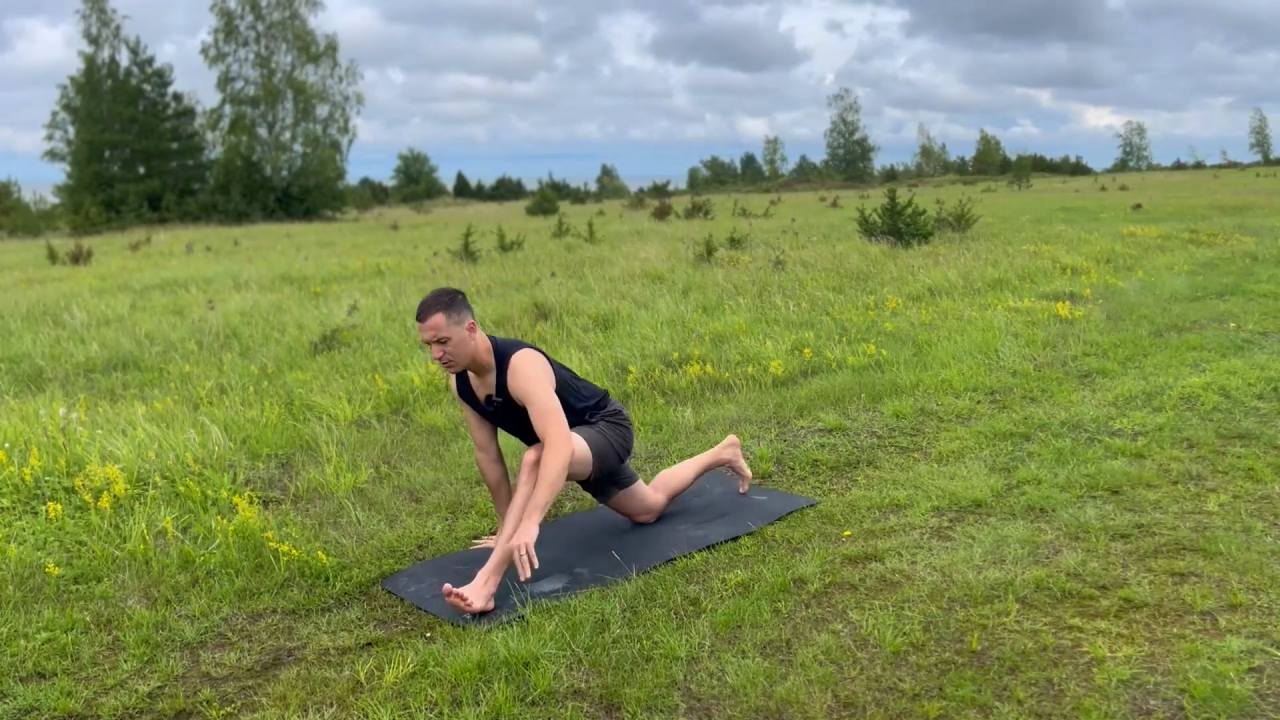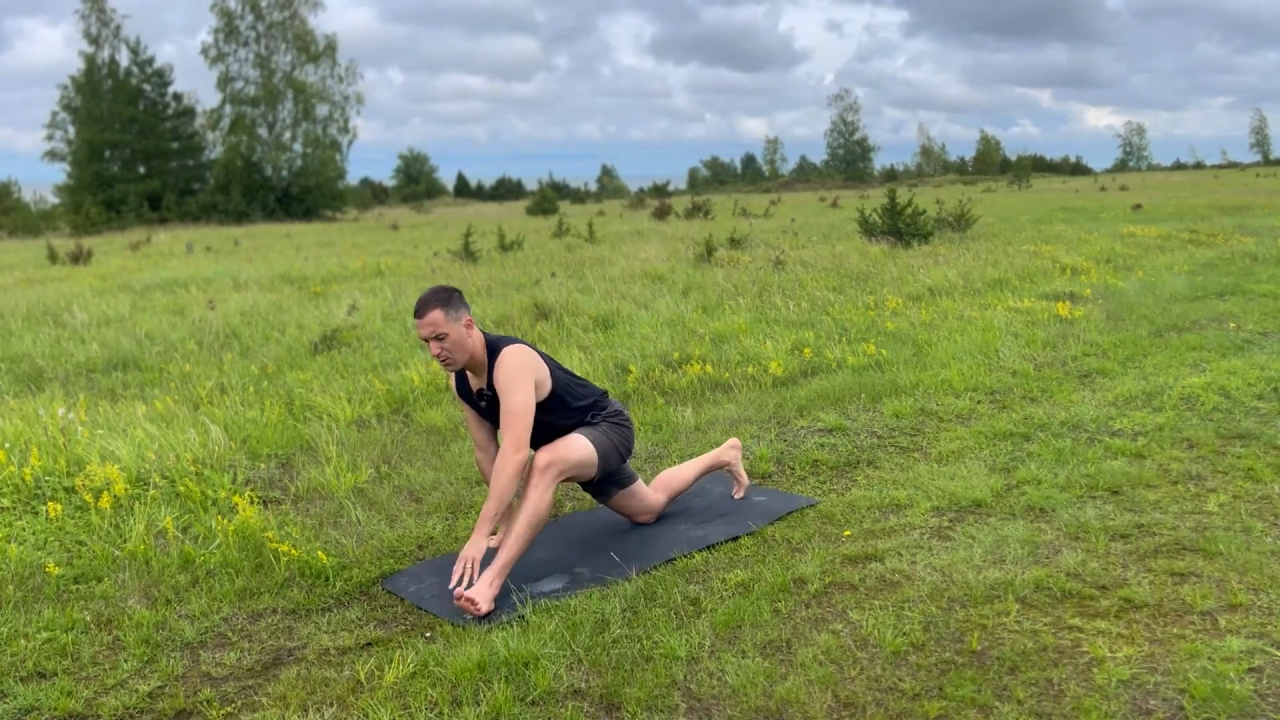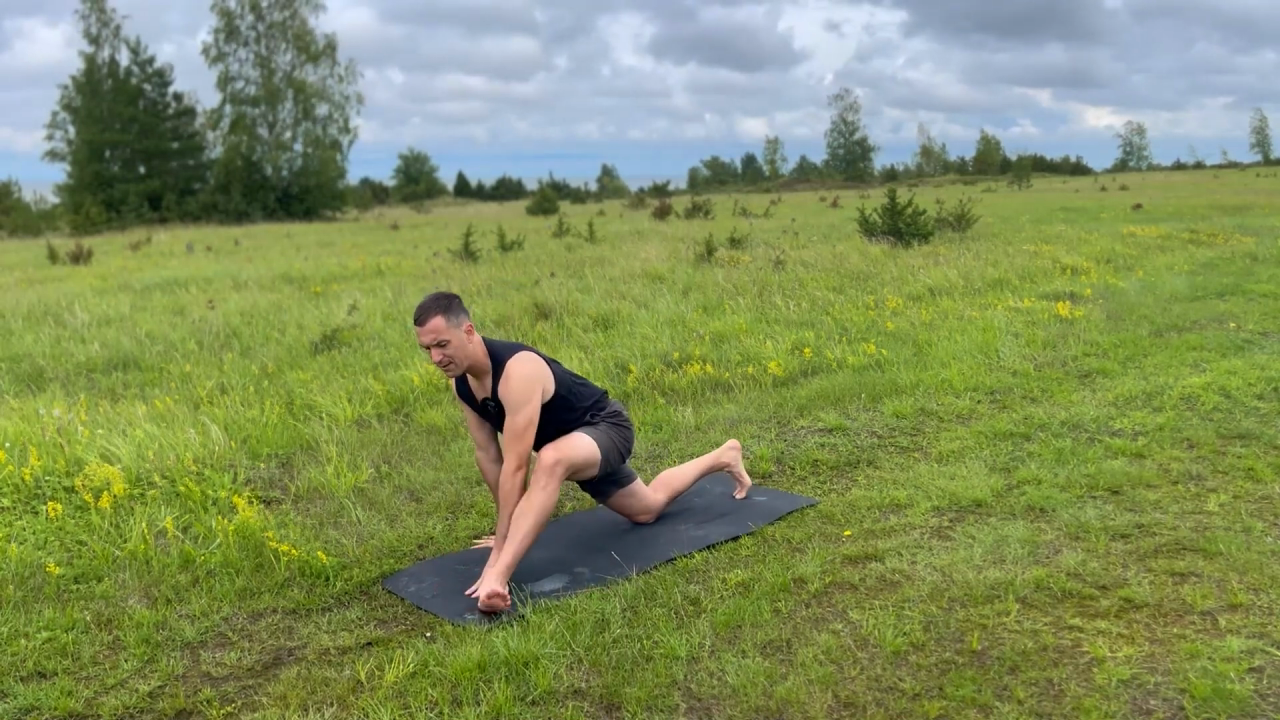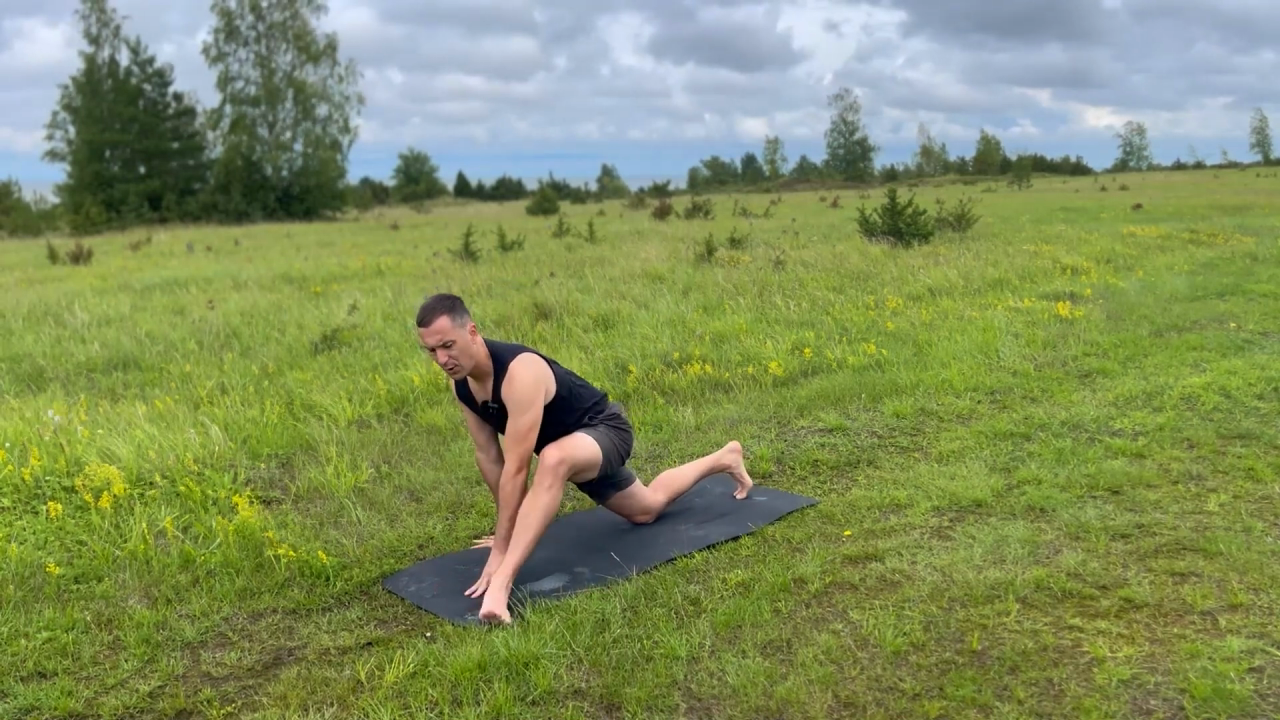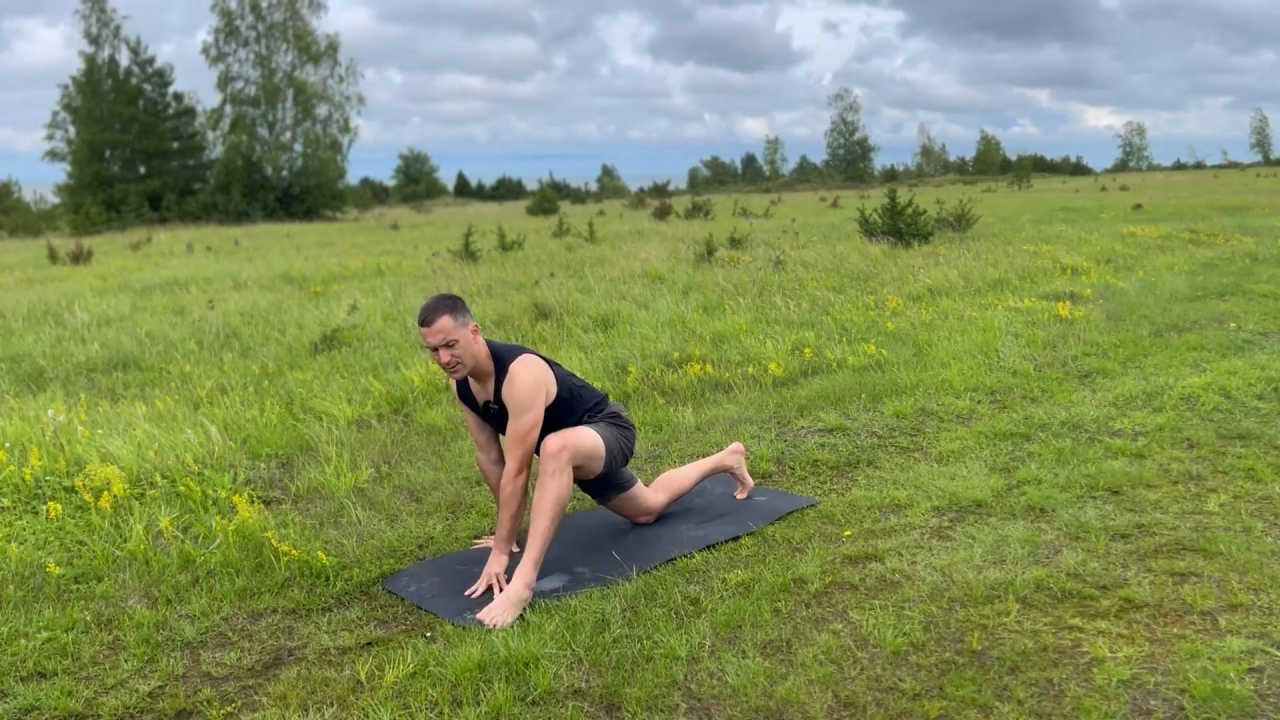
dt=0.3s
person 1, frame 1
left shoulder: (520, 366)
right shoulder: (460, 381)
left elbow: (560, 445)
right elbow: (487, 455)
left wrist: (530, 523)
right wrist: (507, 527)
left hip: (606, 427)
right hip: (583, 439)
left knee: (536, 461)
right knee: (649, 509)
left ankle: (486, 584)
right ankle: (722, 454)
person 1, frame 2
left shoulder: (511, 361)
right shoulder: (460, 380)
left elbow: (513, 453)
right elbow: (486, 453)
left wrist: (480, 535)
right wrist: (506, 528)
left hip: (605, 426)
right hip: (577, 443)
left knee: (546, 463)
right knee: (648, 510)
left ankle: (489, 582)
right ankle: (723, 455)
person 1, frame 3
left shoulder: (516, 370)
right shoulder: (460, 381)
left elbow: (516, 466)
right elbow: (487, 454)
left wrist: (498, 551)
right wrist: (508, 528)
left hip: (605, 427)
right hip: (579, 442)
left knee: (552, 460)
right knee: (647, 510)
left ankle: (497, 579)
right ankle: (723, 457)
person 1, frame 4
left shoulder: (519, 372)
right shoulder: (460, 383)
left elbow: (516, 467)
right elbow: (488, 455)
left wrist: (501, 550)
right wrist: (506, 532)
left hip: (604, 429)
right hip: (579, 447)
left knee: (553, 460)
right knee: (647, 510)
left ankle: (504, 583)
right ankle: (724, 459)
person 1, frame 5
left shoulder: (520, 373)
right shoulder: (461, 382)
left elbow: (517, 468)
right elbow: (487, 455)
left wrist: (501, 550)
right wrist: (505, 533)
left hip: (606, 429)
right hip: (582, 450)
left knee: (556, 447)
right knee: (648, 511)
left ankle: (522, 582)
right ankle: (726, 460)
